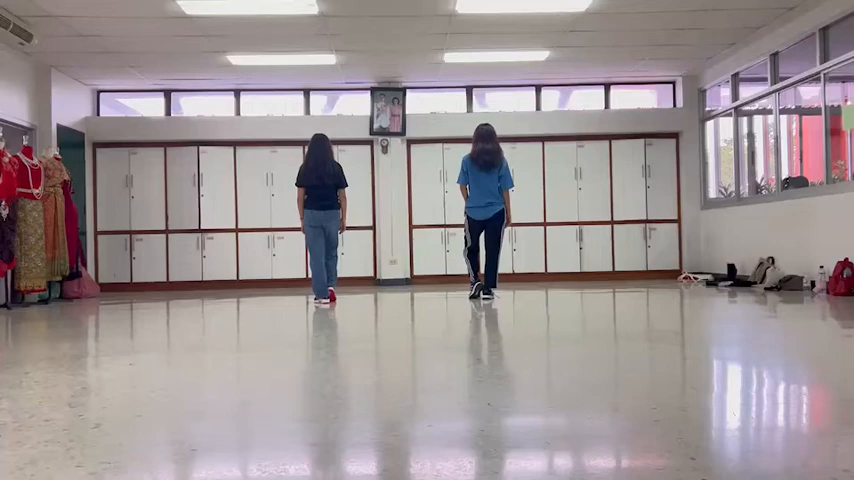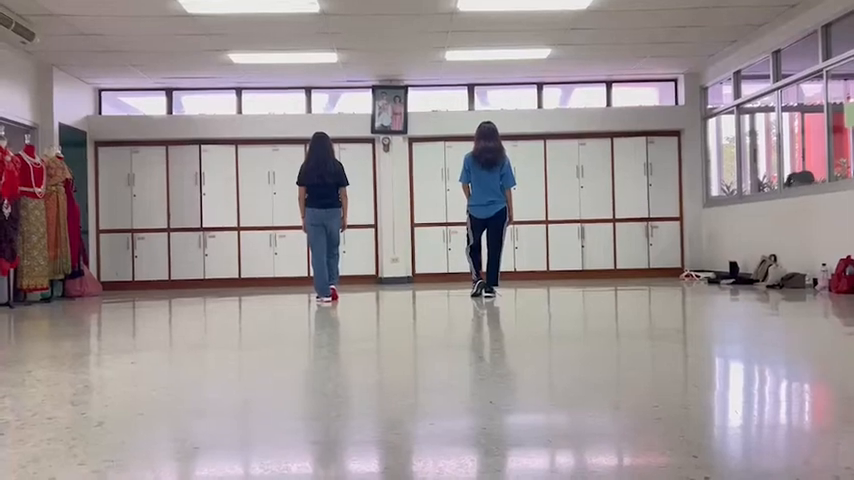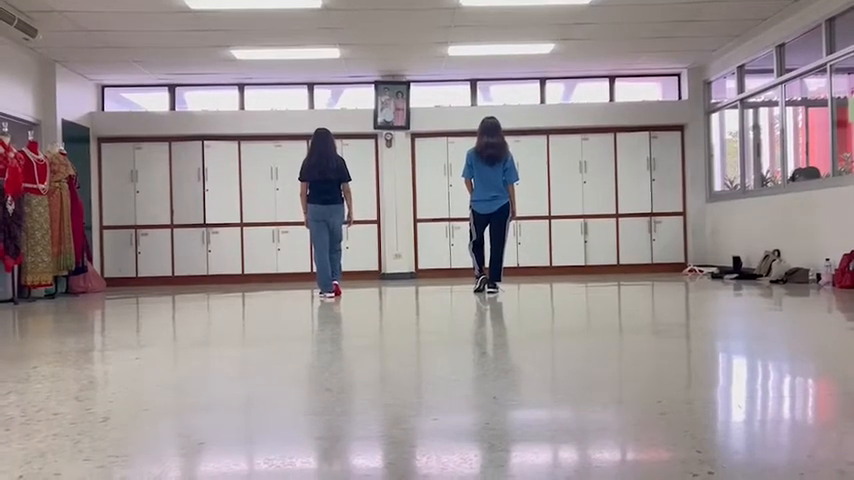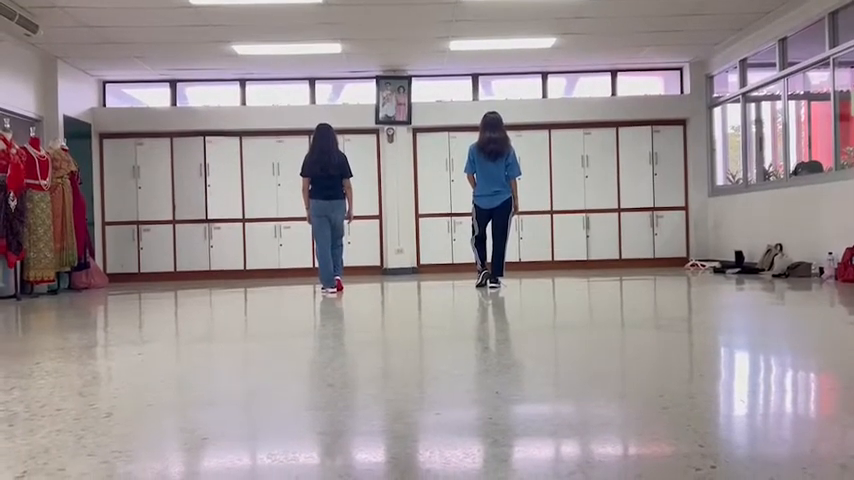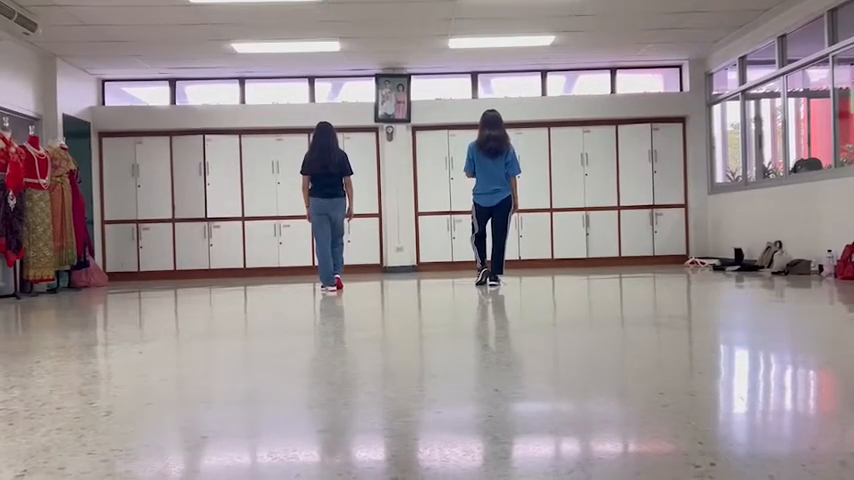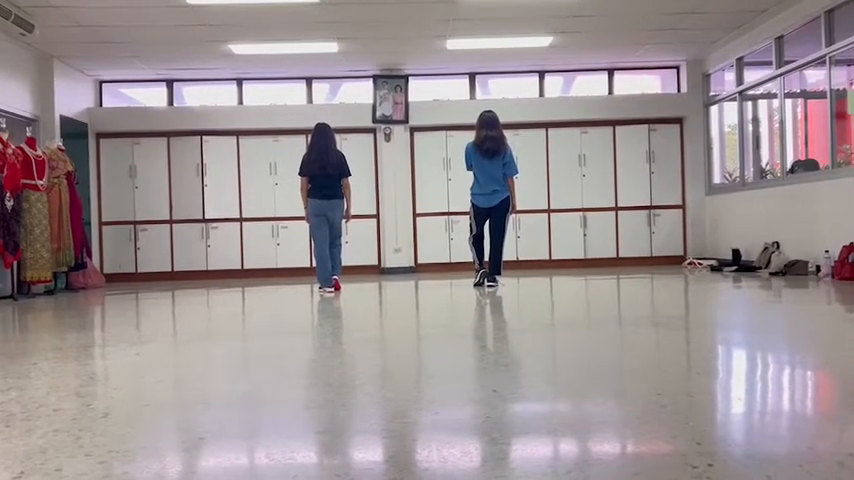
dt=0.7s
person 1, frame 1
left shoulder: (468, 161)
right shoulder: (500, 161)
left elbow: (463, 187)
right elbow: (505, 190)
right wrist: (508, 213)
left hip: (474, 212)
right hip: (496, 212)
left knee: (471, 249)
right knee: (493, 251)
left ankle: (475, 281)
right ankle: (488, 288)
person 1, frame 2
left shoulder: (470, 159)
right shoulder: (502, 159)
left elbow: (465, 185)
right elbow: (507, 188)
right wrist: (511, 210)
left hip: (476, 211)
right hip: (498, 211)
left knee: (473, 247)
right knee: (494, 250)
left ankle: (477, 279)
right ankle: (490, 286)
person 1, frame 3
left shoulder: (472, 154)
right shoulder: (505, 154)
left elbow: (467, 180)
right elbow: (510, 183)
right wrist: (513, 206)
left hip: (479, 206)
right hip: (501, 206)
left knee: (476, 242)
right knee: (497, 245)
left ankle: (480, 274)
right ankle: (493, 282)
person 1, frame 4
left shoulder: (475, 149)
right shoulder: (507, 149)
left elbow: (470, 175)
right elbow: (512, 178)
right wrist: (516, 200)
left hip: (481, 201)
right hip: (503, 201)
left knee: (478, 237)
right knee: (499, 240)
left ankle: (482, 269)
right ankle: (495, 277)
person 1, frame 5
left shoulder: (474, 147)
right shoulder: (506, 147)
left elbow: (469, 173)
right elbow: (512, 176)
right wrist: (515, 198)
left hip: (481, 199)
right hip: (503, 199)
left knee: (478, 235)
right knee: (499, 238)
left ankle: (482, 267)
right ankle: (494, 275)
person 1, frame 6
left shoulder: (471, 148)
right shoulder: (504, 149)
right elbow: (509, 177)
right wrist: (513, 199)
left hip: (479, 200)
right hip: (501, 200)
left knee: (476, 235)
right knee: (497, 239)
left ankle: (480, 268)
right ankle: (492, 276)
person 2, frame 1
left shoulder: (305, 169)
right shoulder: (336, 168)
left elbow: (300, 197)
right elbow: (342, 196)
left wrist: (302, 219)
right wrist: (343, 218)
left hip: (312, 214)
right hip: (332, 214)
left knee: (316, 255)
right knee: (331, 253)
left ankle: (322, 294)
right ankle: (330, 286)
person 2, frame 2
left shoulder: (306, 168)
right shoulder: (336, 166)
left elbow: (301, 196)
right elbow: (343, 194)
left wrist: (303, 217)
right wrist: (344, 216)
left hip: (313, 213)
right hip: (333, 212)
left knee: (318, 253)
right knee: (332, 251)
left ankle: (324, 292)
right ankle: (332, 284)
person 2, frame 3
left shoulder: (308, 163)
right shoulder: (338, 162)
left elbow: (303, 192)
right elbow: (346, 190)
left wrist: (305, 213)
right wrist: (350, 211)
left hip: (315, 209)
right hip: (335, 208)
left knee: (320, 249)
right knee: (335, 247)
left ankle: (327, 288)
right ankle: (335, 280)
person 2, frame 4
left shoulder: (310, 159)
right shoulder: (340, 157)
left elbow: (305, 187)
right elbow: (347, 186)
left wrist: (308, 209)
right wrist: (350, 208)
left hip: (317, 204)
right hip: (337, 204)
left knee: (323, 244)
right knee: (336, 242)
left ankle: (329, 283)
right ankle: (337, 275)
person 2, frame 5
left shoulder: (310, 157)
right shoulder: (341, 156)
left elbow: (305, 185)
right elbow: (348, 183)
left wrist: (307, 207)
right wrist: (351, 205)
left hip: (318, 202)
right hip: (337, 202)
left knee: (322, 243)
right knee: (337, 240)
left ankle: (329, 282)
right ankle: (337, 274)
person 2, frame 6
left shoulder: (308, 158)
right shoulder: (338, 157)
left elbow: (304, 186)
right elbow: (346, 185)
left wrist: (306, 208)
right wrist: (348, 207)
left hip: (316, 203)
right hip: (335, 203)
left knee: (321, 244)
right knee: (335, 241)
left ankle: (326, 283)
right ankle: (335, 275)
